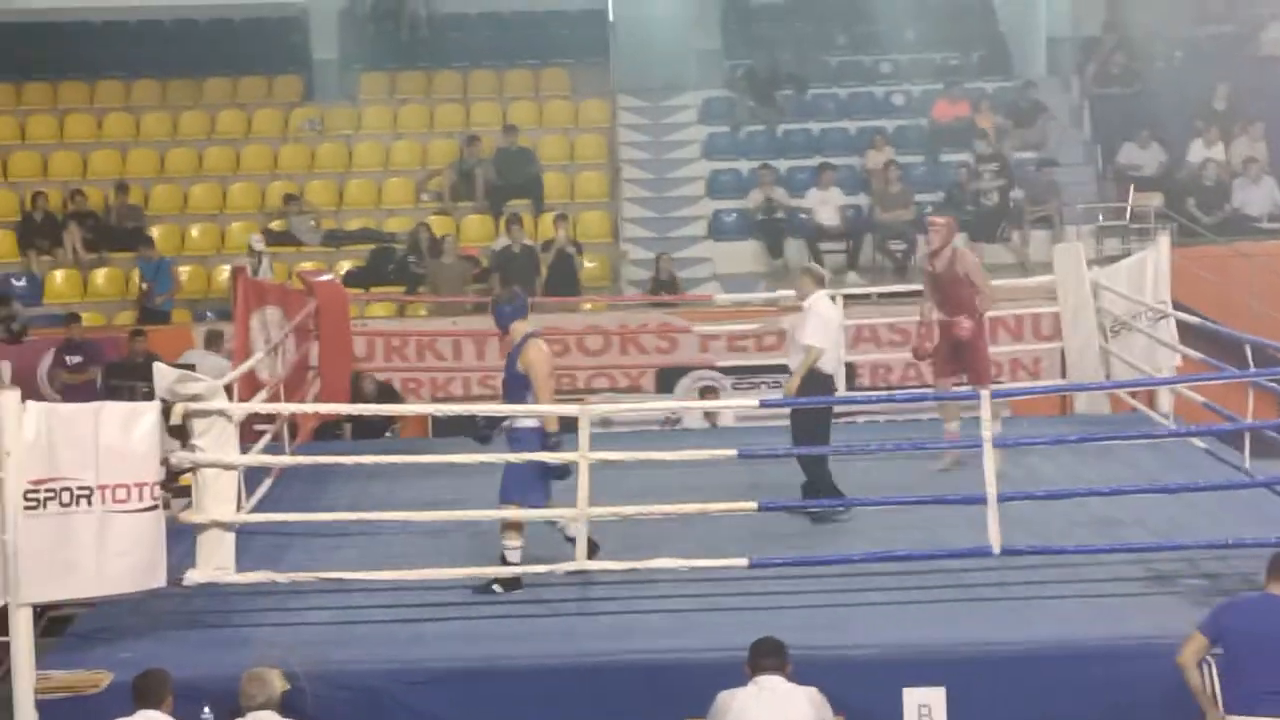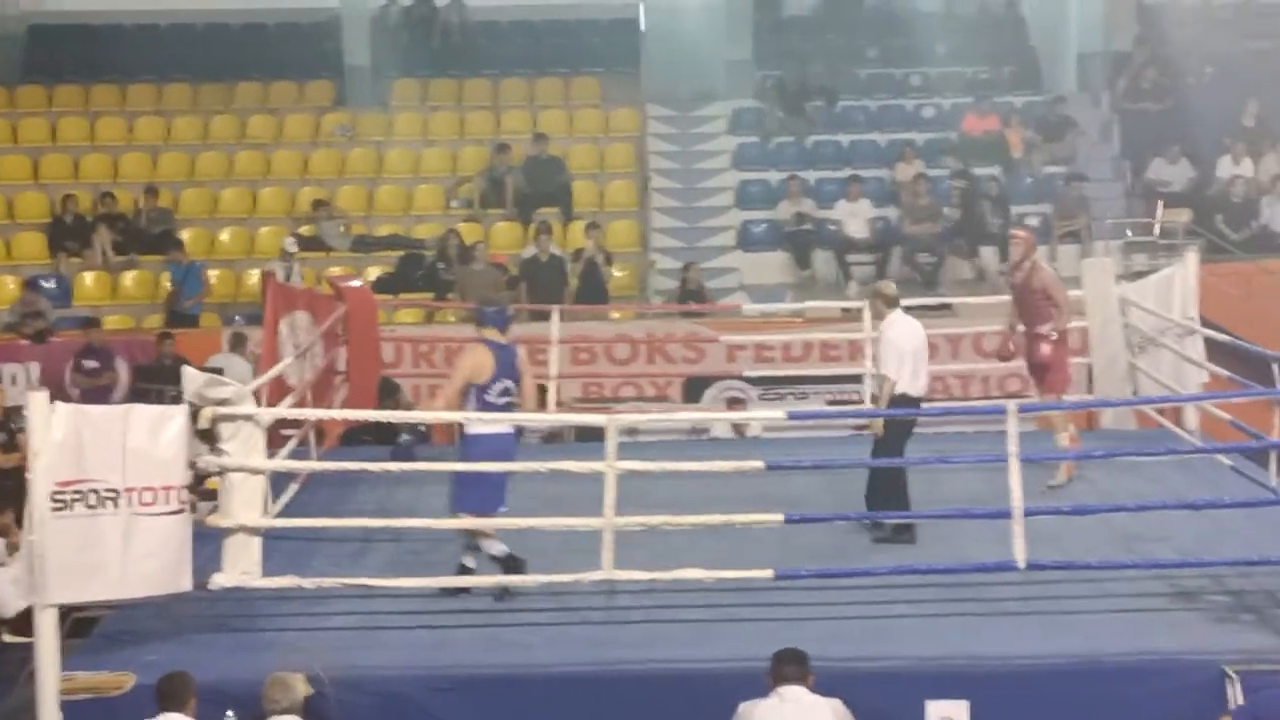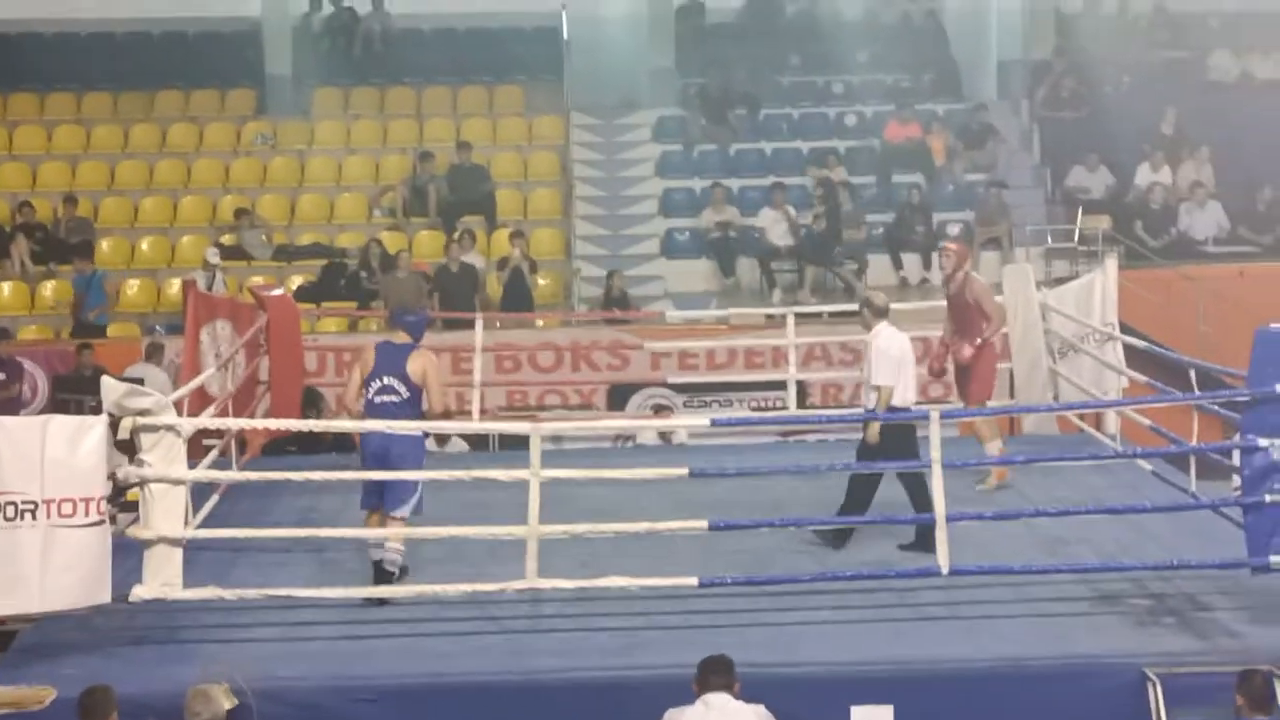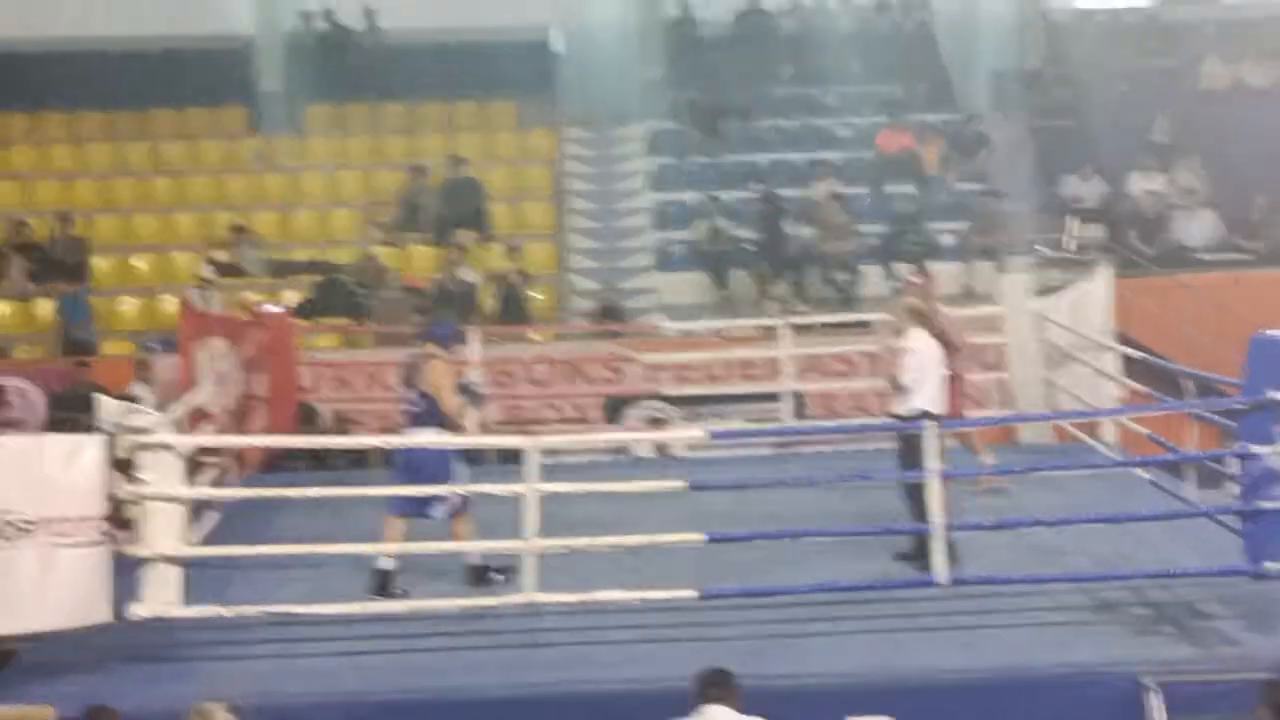
dt=0.5s
person 1, frame 1
left shoulder: (532, 349)
right shoulder: (520, 345)
left elbow: (545, 399)
left wrist: (553, 443)
right wrist: (495, 418)
left hip: (530, 432)
right hip: (522, 430)
left knee: (511, 504)
right knee: (535, 500)
left ankle: (510, 576)
right ankle: (585, 547)
person 1, frame 2
left shoulder: (475, 353)
right shoulder: (518, 355)
left elbow: (447, 398)
right elbow: (530, 405)
left hip: (479, 441)
right hip: (506, 439)
left knee: (466, 513)
right knee: (483, 512)
left ankle: (509, 562)
right ankle: (466, 572)
person 1, frame 3
left shoulder: (370, 352)
right shoulder: (424, 358)
left elbow: (350, 401)
right elbow: (438, 407)
right wrist: (423, 413)
left hip: (373, 438)
right hip: (406, 440)
left knee: (375, 509)
right knee: (398, 514)
left ankle: (380, 570)
right ankle: (388, 574)
person 1, frame 4
left shoulder: (415, 365)
right shoulder: (438, 366)
right elbow: (453, 410)
left wrist: (455, 400)
right wrist: (464, 400)
left hip: (409, 445)
right hip: (434, 446)
left knee: (399, 513)
right knee: (458, 510)
left ankle: (383, 581)
right ankle: (477, 570)
person 2, frame 1
left shoulder: (816, 308)
right shoulder: (824, 306)
left elbow: (815, 349)
left wrist: (796, 378)
left hip: (812, 381)
right hip: (821, 381)
left knee: (806, 443)
right knee: (815, 442)
left ankle: (832, 499)
right ankle: (813, 498)
person 2, frame 2
left shoulder: (891, 332)
right shoulder: (912, 325)
left elbow: (891, 378)
left wrist: (879, 412)
left hip: (897, 403)
right hip: (910, 401)
left knee: (887, 463)
right knee: (884, 459)
left ankle: (902, 527)
right ankle: (879, 514)
person 2, frame 3
left shoulder: (879, 342)
right shoulder: (900, 337)
left elbow: (885, 388)
left wrist: (875, 422)
left hip: (887, 415)
right hip: (904, 414)
left knee: (863, 475)
right knee: (913, 476)
left ankle: (841, 531)
right ankle: (927, 536)
person 2, frame 4
left shoulder: (919, 345)
right shoulder: (919, 343)
left elbow: (903, 381)
left wrist: (894, 362)
left hip: (918, 420)
right hip: (917, 419)
left knee: (916, 485)
right knee: (919, 485)
right ankle: (923, 546)
person 3, frame 1
left shoulder: (965, 259)
right shoulder: (929, 261)
left elbow: (987, 294)
left wrist: (973, 319)
right wrist: (925, 327)
left hip: (969, 328)
right hip: (947, 328)
left knee: (981, 389)
right knee: (942, 387)
person 3, frame 2
left shoulder: (1043, 274)
right shoulder: (1014, 272)
left elbow: (1065, 308)
left wrist: (1053, 337)
right wrist: (1010, 331)
left hip: (1050, 340)
right hip: (1032, 338)
left knee: (1050, 401)
right knee: (1049, 399)
left ankle: (1067, 463)
right ankle: (1072, 449)
person 3, frame 3
left shoulder: (975, 285)
right shoulder: (949, 284)
left elbow: (998, 319)
left wrist: (977, 343)
right wrist: (942, 348)
left hip: (982, 352)
right hip: (963, 352)
left knee: (974, 412)
right knee: (977, 410)
left ankle: (997, 471)
right ankle: (1001, 466)
person 3, frame 4
left shoulder: (938, 316)
left elbow: (961, 349)
left wrist: (951, 374)
left hip: (946, 378)
right knee: (963, 431)
right ankle: (991, 474)
